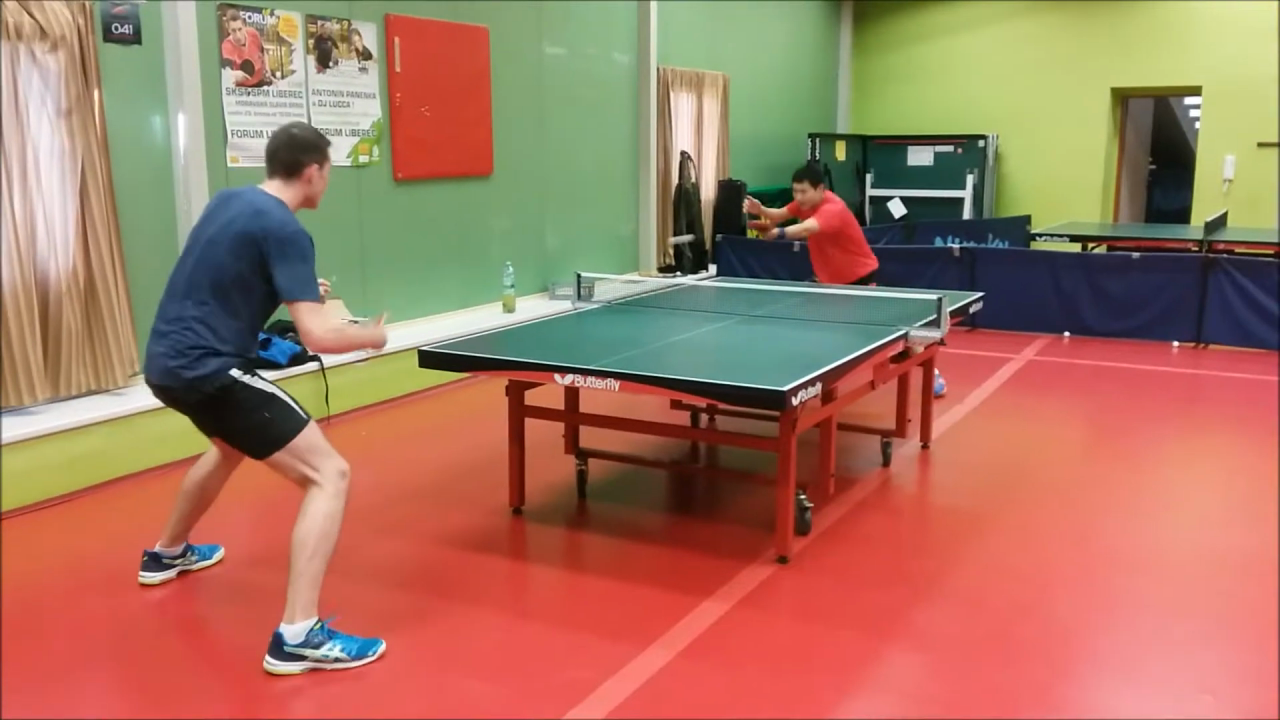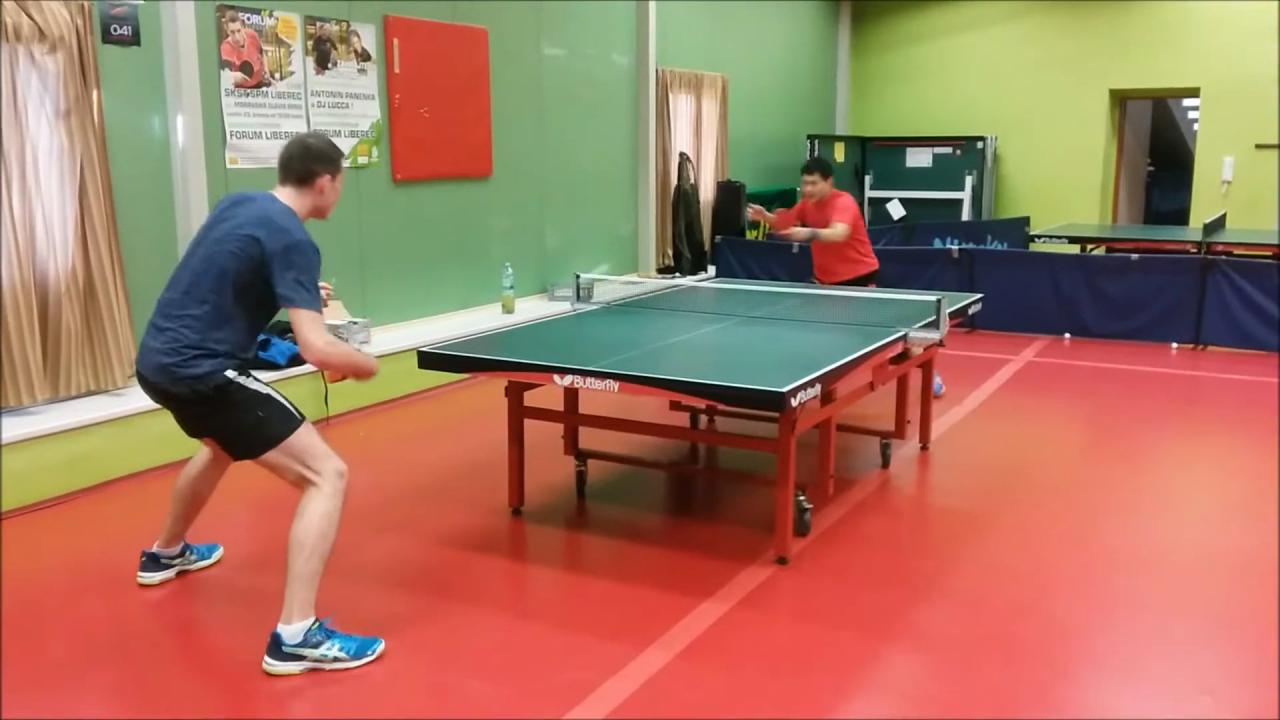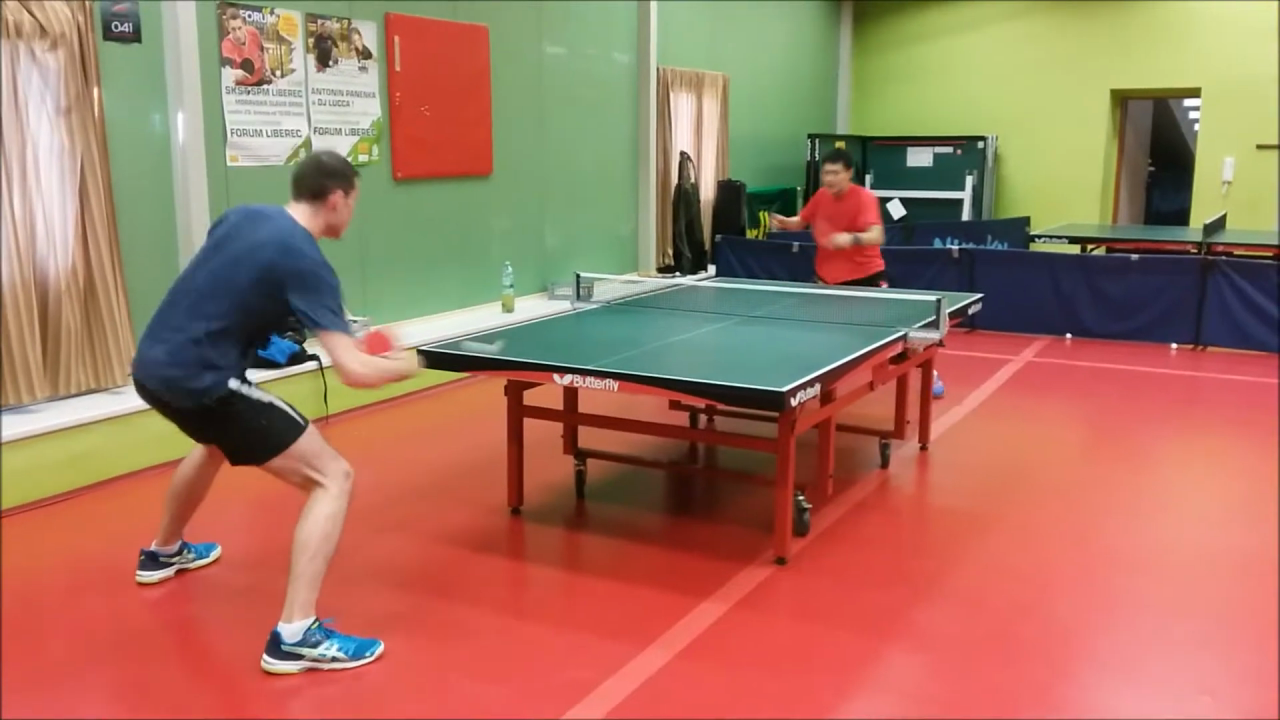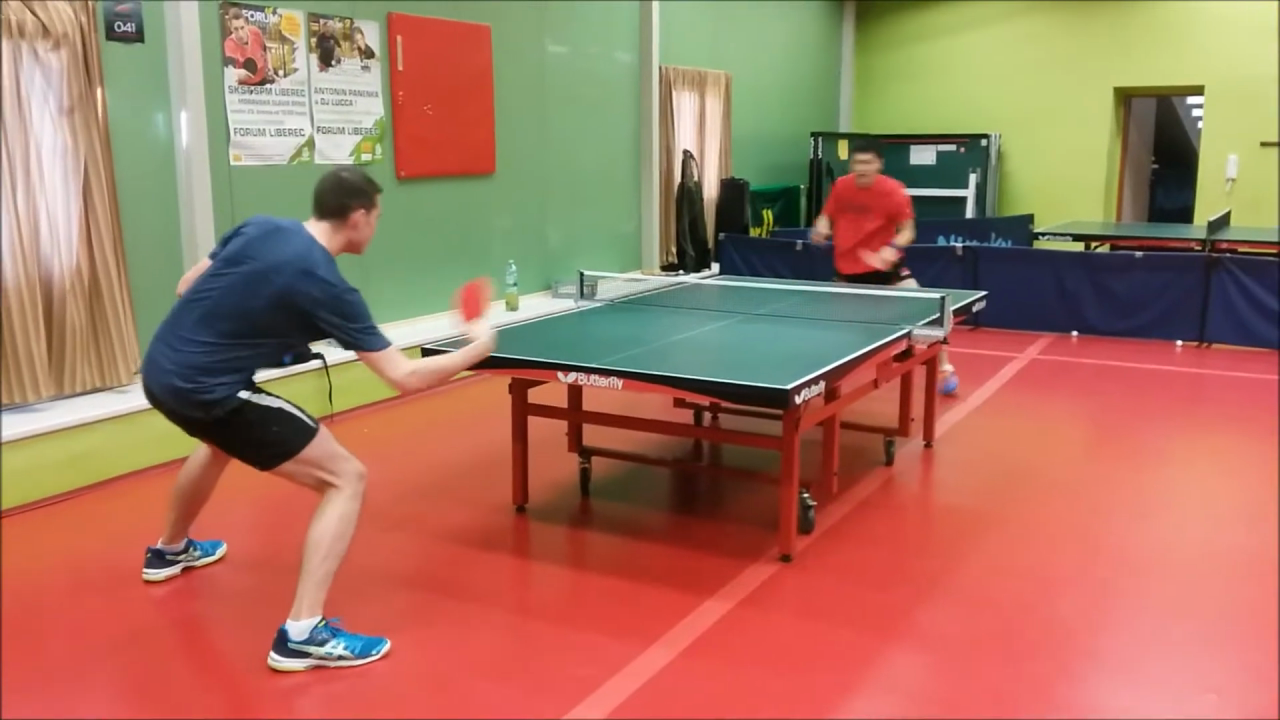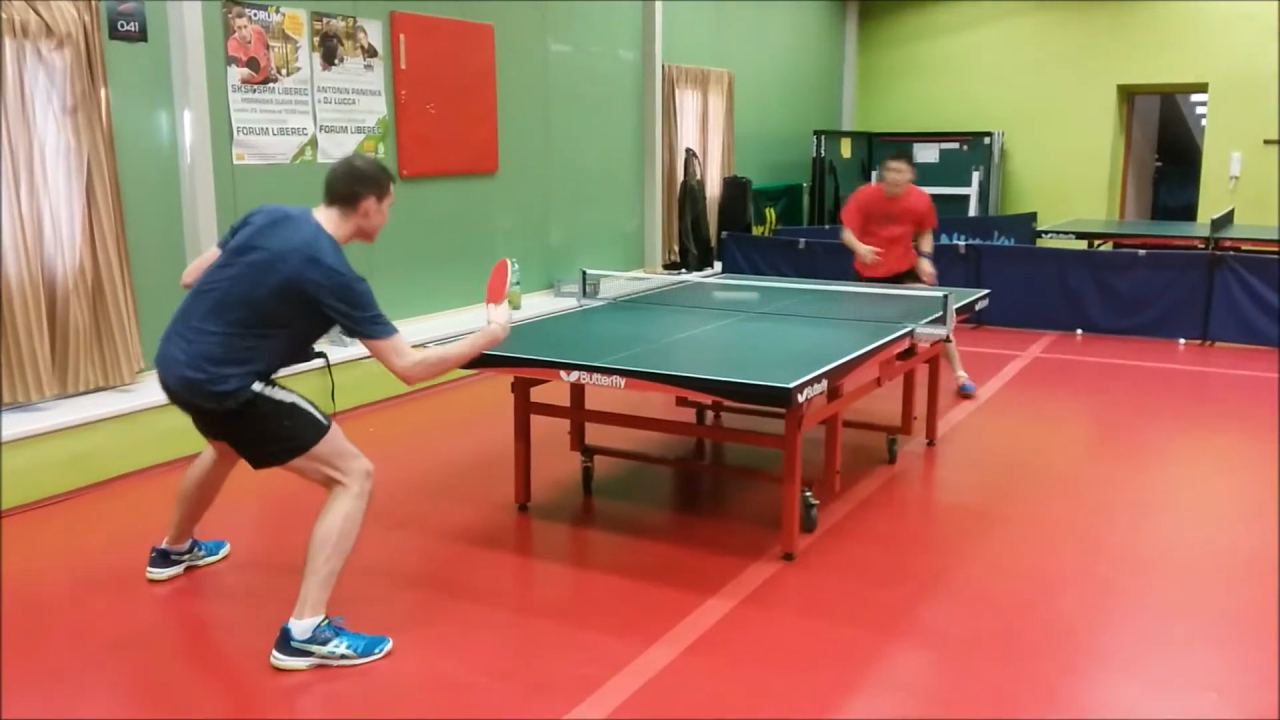
dt=0.1s
person 1, frame 1
left shoulder: (228, 201)
right shoulder: (287, 233)
right elbow: (320, 336)
left wrist: (297, 287)
right wrist: (373, 335)
left hip: (164, 362)
right hip: (208, 371)
left knee: (232, 444)
right knee: (329, 475)
left ankle: (167, 552)
right ankle: (297, 635)
person 1, frame 2
left shoulder: (236, 204)
right shoulder: (294, 242)
right elbow: (315, 348)
right wrist: (362, 363)
left hip: (156, 360)
right hip: (201, 371)
left knee: (222, 444)
right knee: (326, 475)
left ankle: (165, 553)
right ankle: (294, 634)
person 1, frame 3
left shoulder: (243, 216)
right shoulder: (306, 267)
right elbow: (354, 370)
right wrist: (403, 365)
left hip: (151, 365)
right hip: (195, 384)
left knee: (218, 442)
right knee: (332, 477)
left ankle: (172, 551)
right ankle: (295, 636)
person 1, frame 4
left shoulder: (257, 228)
right shoulder: (324, 287)
left elbow: (187, 288)
right elbow: (404, 378)
right wrist: (476, 348)
left hip: (163, 370)
right hip: (207, 390)
left knee: (221, 443)
right knee: (346, 479)
left ankle: (169, 550)
right ankle: (301, 634)
person 1, frame 5
left shoulder: (268, 217)
right shoulder: (335, 276)
left elbow: (193, 277)
right elbow: (409, 366)
right wrist: (488, 333)
left hip: (176, 361)
right hip: (222, 384)
left knee: (227, 448)
right knee: (353, 477)
left ankle: (172, 551)
right ankle: (304, 631)
person 2, frame 1
left shoulder: (833, 208)
right shoulder: (805, 203)
left elbow: (805, 229)
right elbow: (777, 216)
left wrist: (778, 232)
right wrist: (759, 210)
left hip: (859, 274)
right hip: (829, 276)
left ankle: (931, 372)
person 2, frame 2
left shoulder: (843, 203)
right shoulder: (810, 201)
left elbow: (839, 234)
right elbow: (783, 221)
left wrist: (810, 233)
right wrist: (764, 215)
left hip: (859, 273)
right hip: (827, 277)
person 2, frame 3
left shoulder: (864, 198)
right shoulder: (821, 196)
left elbow: (876, 237)
right elbow: (800, 221)
left wrist: (851, 240)
right wrist: (784, 223)
left hip: (864, 273)
right hip: (828, 275)
person 2, frame 4
left shoulder: (894, 190)
right shoulder: (841, 186)
left elbow: (908, 231)
right elbow: (827, 215)
left wrist: (893, 249)
right wrist: (821, 228)
left hip: (884, 264)
right hip: (847, 267)
left ankle: (945, 368)
person 2, frame 5
left shoulder: (921, 199)
right shoulder: (865, 195)
left elbow: (926, 235)
right elbow: (847, 230)
left wrist: (924, 259)
right wrist: (858, 247)
left hip: (904, 269)
right hip: (868, 272)
left ankle: (959, 373)
